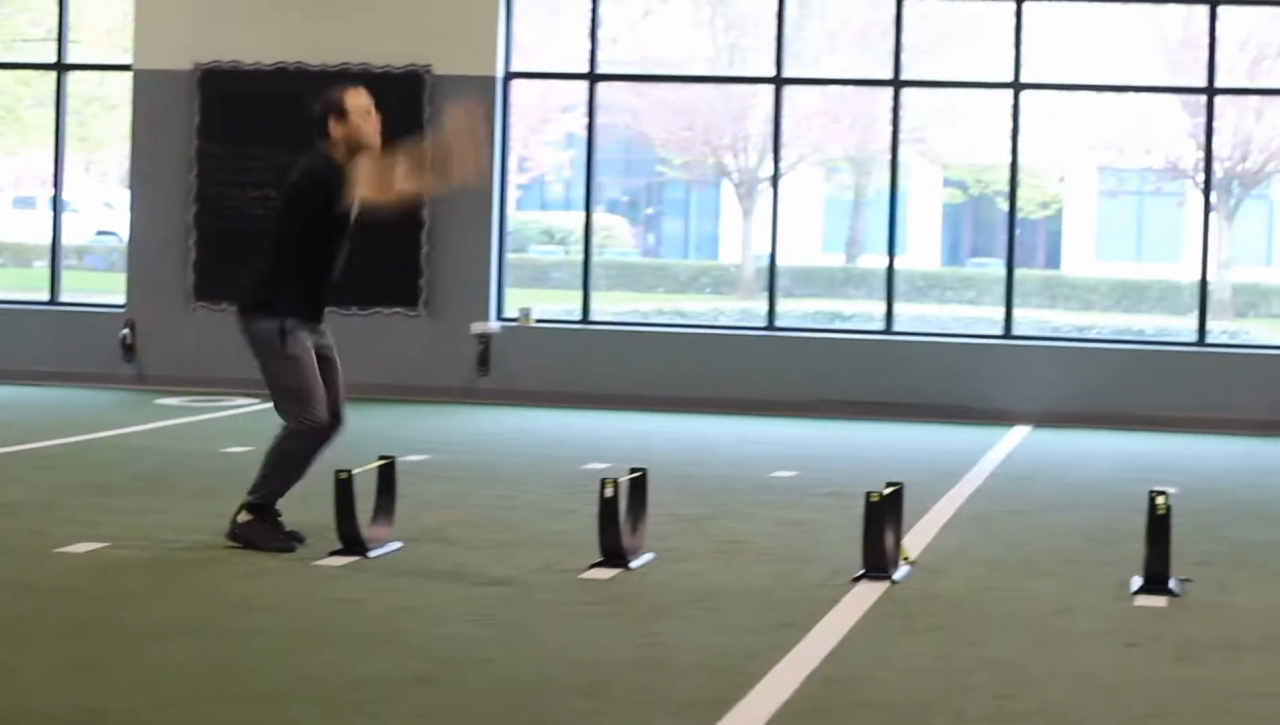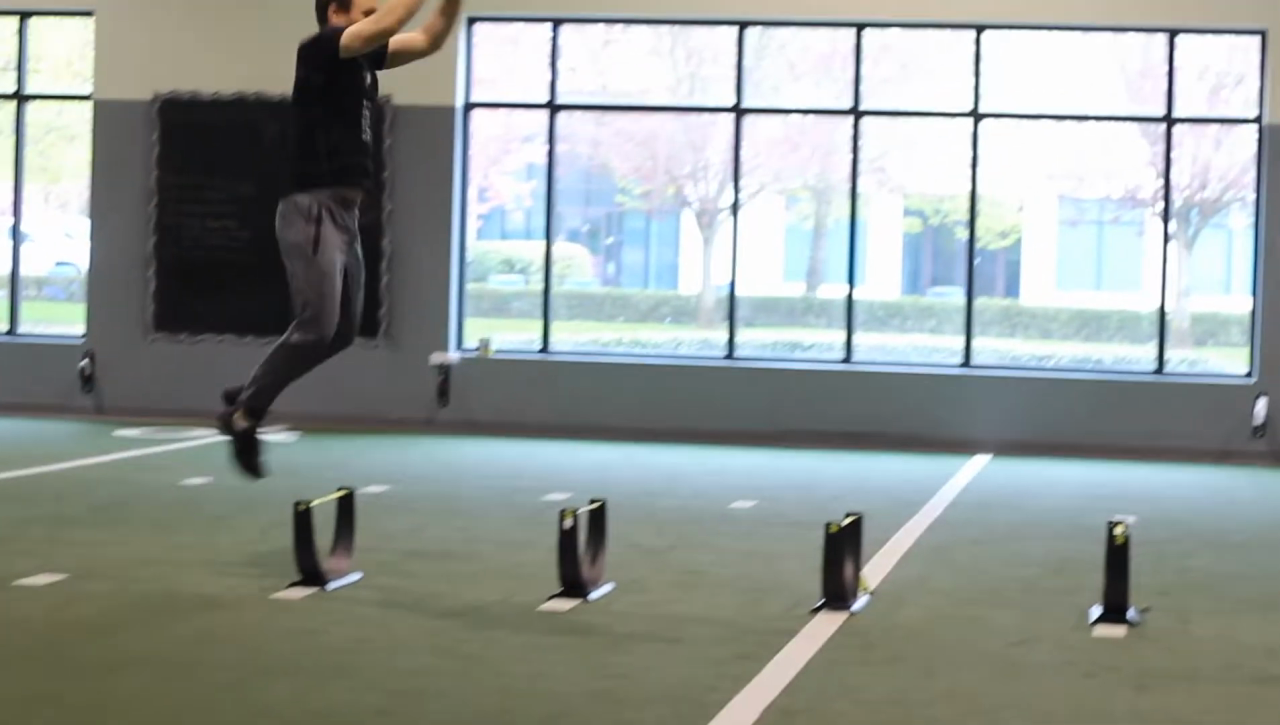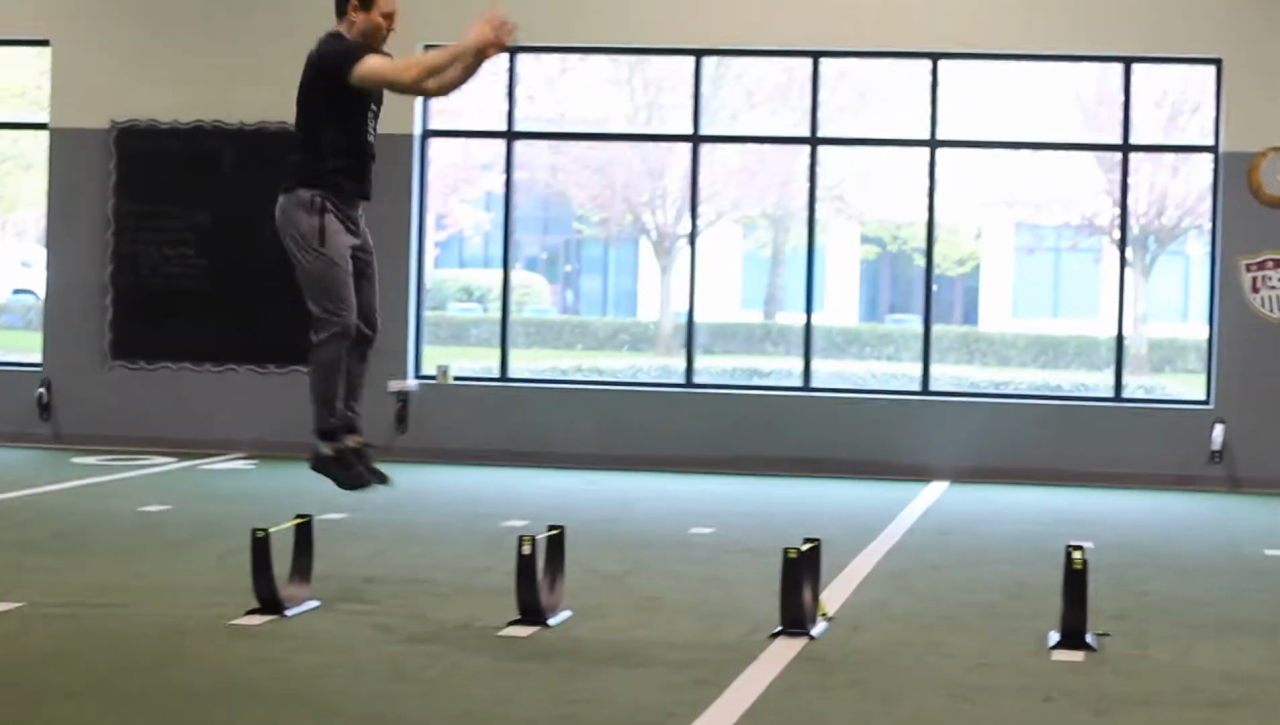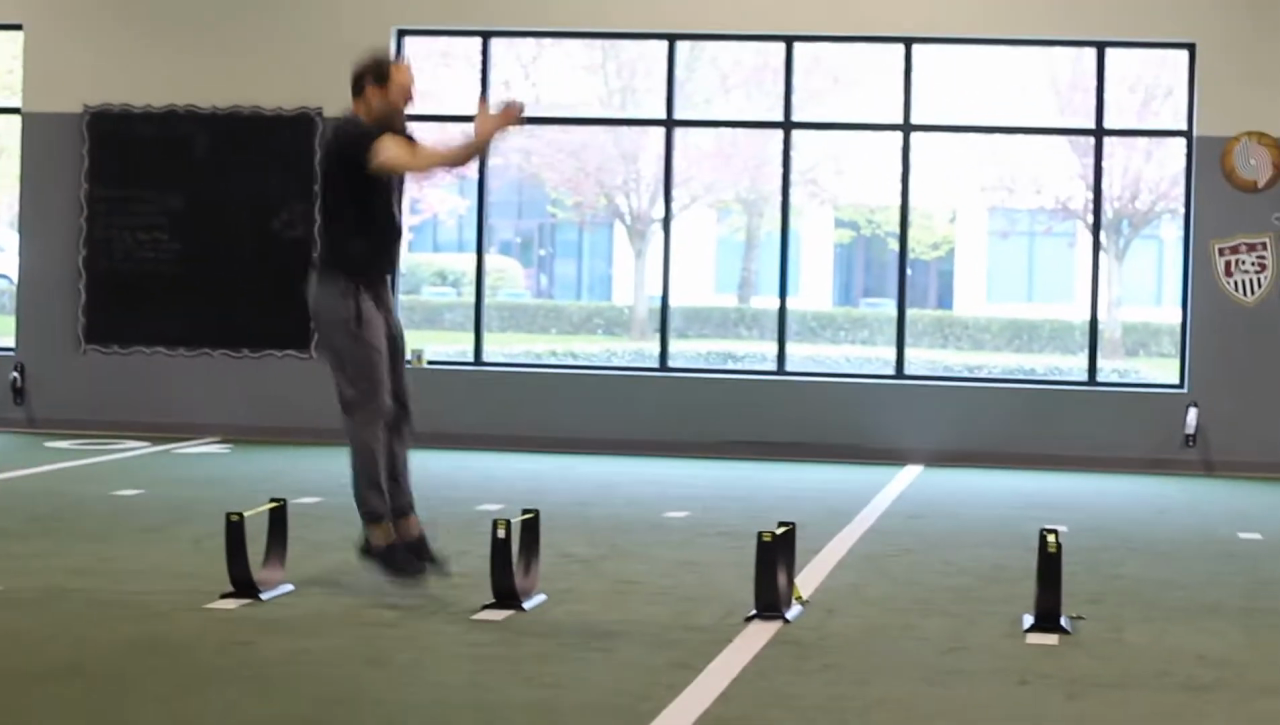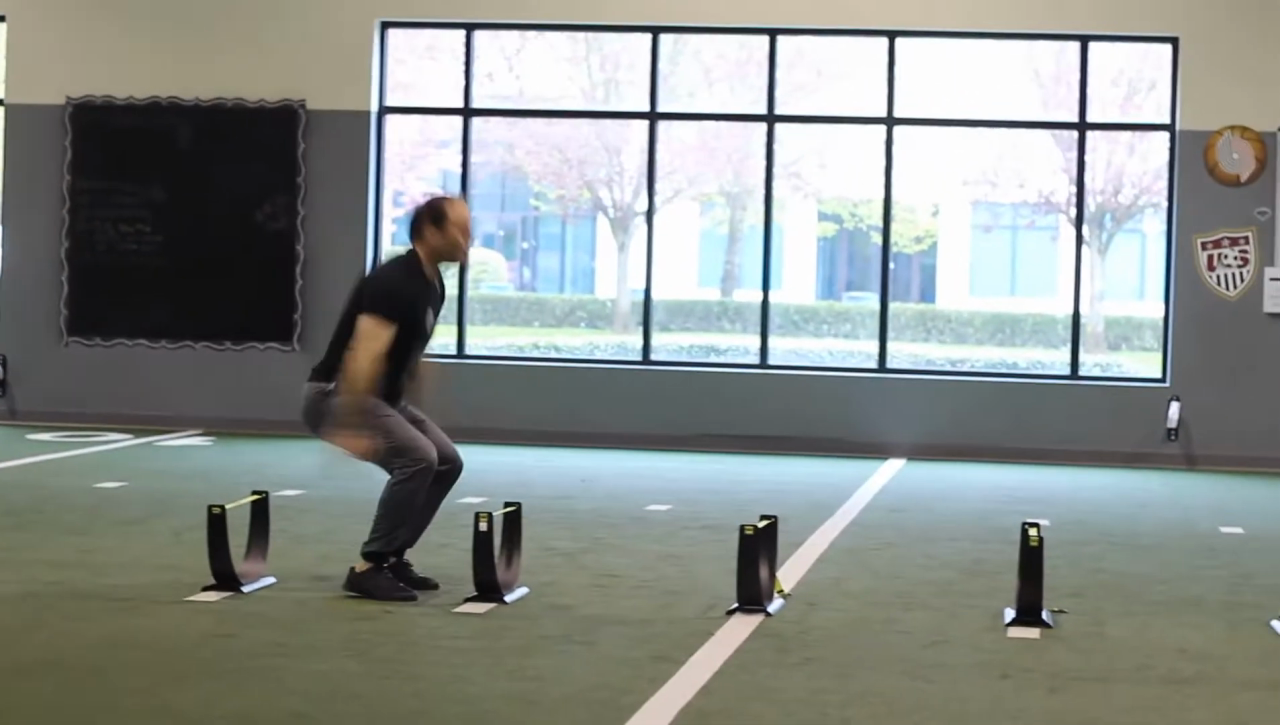
dt=0.2s
person 1, frame 1
left shoulder: (342, 170)
right shoulder: (319, 174)
left elbow: (397, 173)
right elbow: (382, 195)
left hip: (304, 317)
right hip: (274, 317)
left knee: (326, 419)
right knee: (309, 419)
left ankle: (262, 507)
right ankle: (252, 514)
person 1, frame 2
left shoulder: (362, 57)
right shoulder: (320, 51)
left elbow: (430, 40)
left hip: (343, 215)
right hip: (312, 211)
left knee: (341, 331)
right knee: (316, 327)
left ankle: (246, 403)
right ankle: (245, 412)
person 1, frame 3
left shoulder: (368, 62)
right shoulder: (333, 54)
left elbow: (436, 84)
right elbow: (405, 74)
left wrist: (483, 50)
right wrist: (468, 43)
left hip: (348, 213)
right hip: (312, 209)
left knee: (362, 330)
right knee: (337, 325)
left ankle: (347, 438)
right ankle: (331, 442)
person 1, frame 4
left shoulder: (388, 136)
right shoulder: (352, 135)
left elbow: (450, 158)
right elbow: (418, 162)
left wrist: (486, 131)
right wrist: (481, 135)
left hip: (374, 293)
right hip: (346, 295)
left knee: (393, 412)
right knee: (369, 409)
left ankle: (402, 525)
right ankle: (379, 531)
person 1, frame 5
left shoulder: (432, 284)
right shoulder: (397, 284)
right elbow: (365, 354)
right wrist: (348, 427)
left hip: (382, 398)
right hip: (335, 398)
left knee: (445, 463)
right knee: (418, 460)
left ankle: (391, 558)
right ankle: (369, 565)
